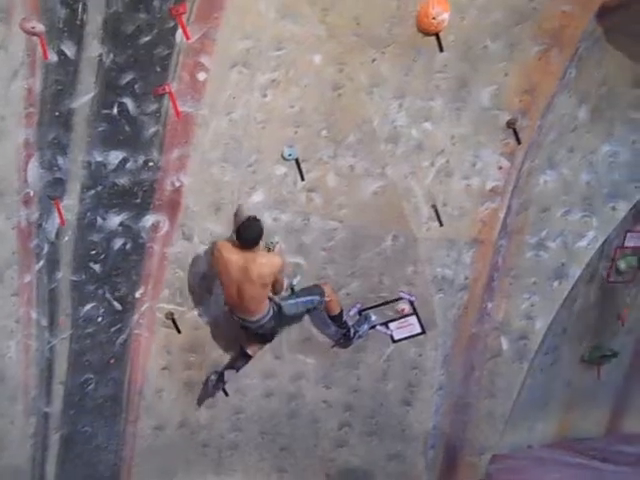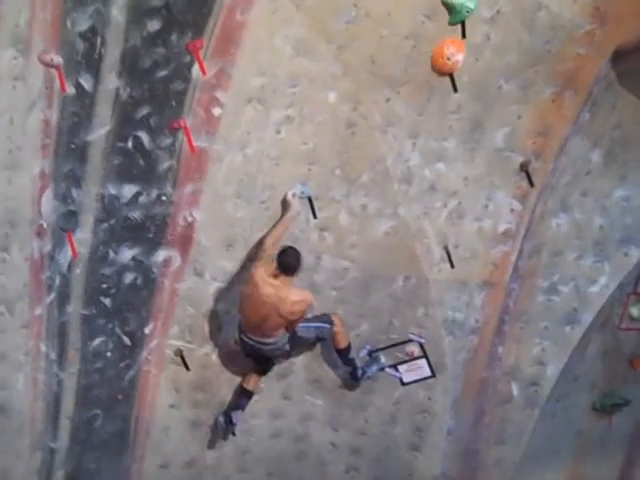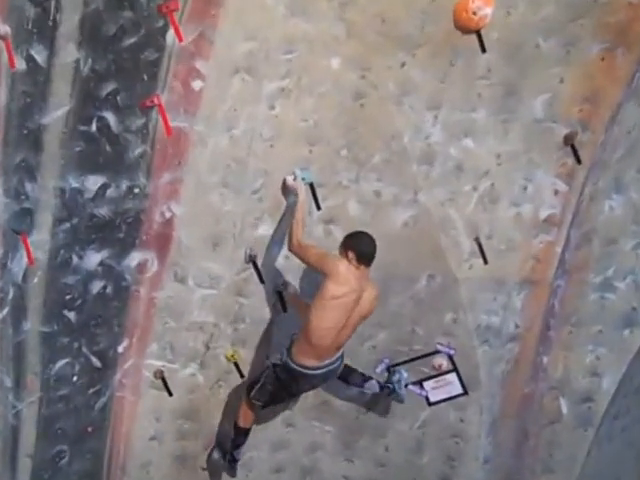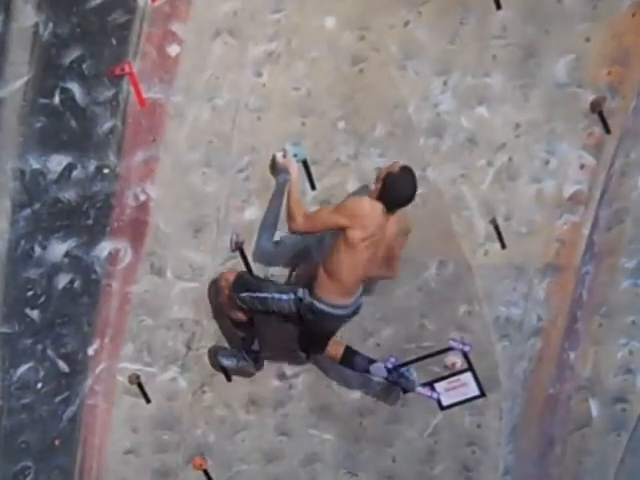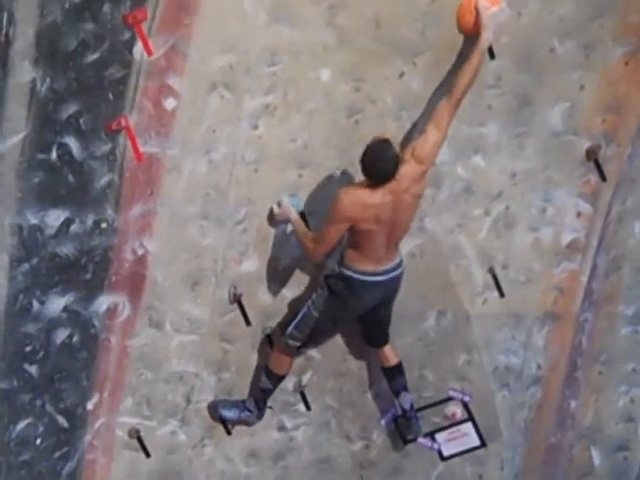
dt=1s
person 1, frame 1
left shoulder: (219, 249)
right shoulder: (272, 262)
right elbow: (278, 289)
left hip: (238, 318)
right hip: (264, 320)
left knee: (260, 336)
right knee: (325, 291)
left ankle: (220, 378)
right ankle: (347, 333)
person 1, frame 2
left shoulder: (257, 274)
right shoulder: (303, 299)
right elbow: (293, 325)
left hip: (246, 339)
right hip: (275, 345)
left knee: (259, 369)
right knee: (335, 323)
left ankle: (229, 418)
right ankle: (353, 371)
person 1, frame 3
left shoulder: (341, 270)
right shoulder: (372, 295)
left elbow: (296, 244)
left wrist: (299, 196)
right wrist: (298, 302)
left hip: (299, 370)
right hip: (331, 366)
left knee: (251, 400)
left ankle: (232, 456)
person 1, frame 4
left shoulder: (361, 209)
right shoulder: (401, 225)
left elbow: (298, 223)
right elbow: (390, 270)
left wrist: (292, 174)
left hip: (320, 307)
right hip: (349, 306)
left knee: (228, 282)
right knee: (315, 344)
right ankle: (389, 371)
person 1, frame 5
left shoulder: (351, 201)
right shoulder: (418, 167)
left elbow: (316, 252)
right elbow: (450, 99)
left wrist: (291, 217)
right wrist: (480, 39)
left hip: (354, 284)
right hip: (391, 278)
left knee: (288, 342)
right knee: (379, 342)
left ankle: (252, 408)
right ankle: (409, 415)
